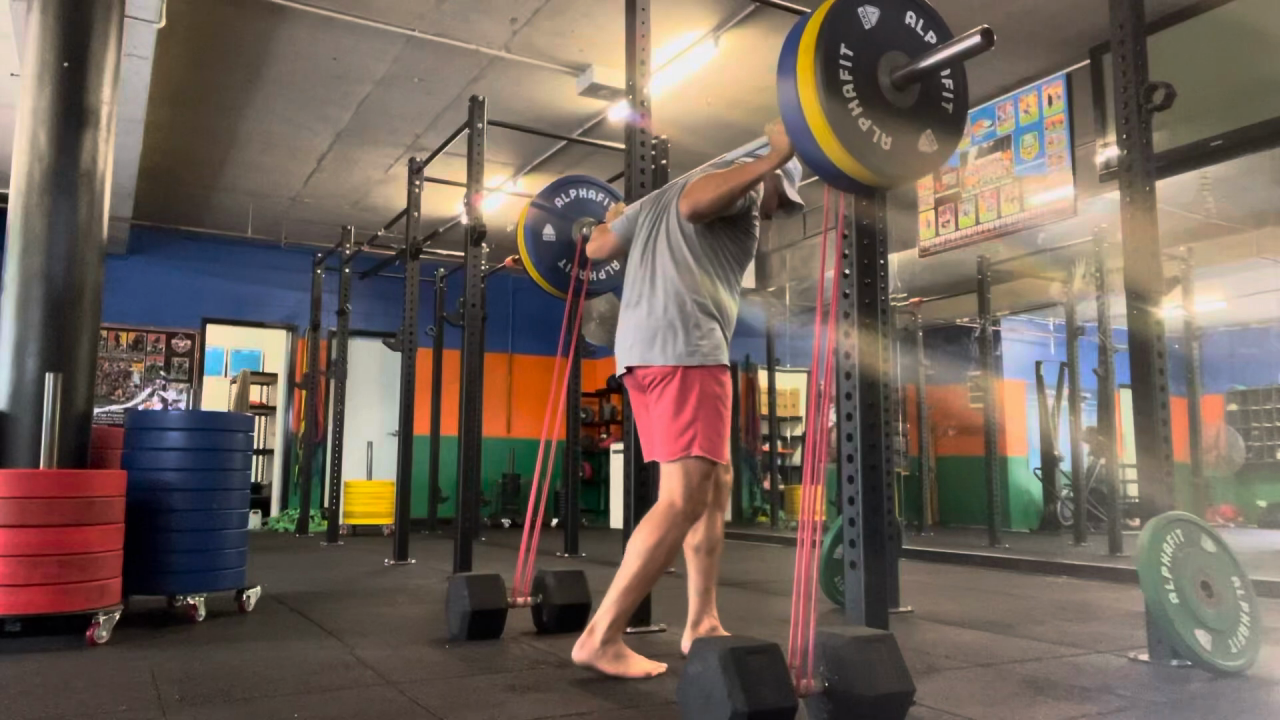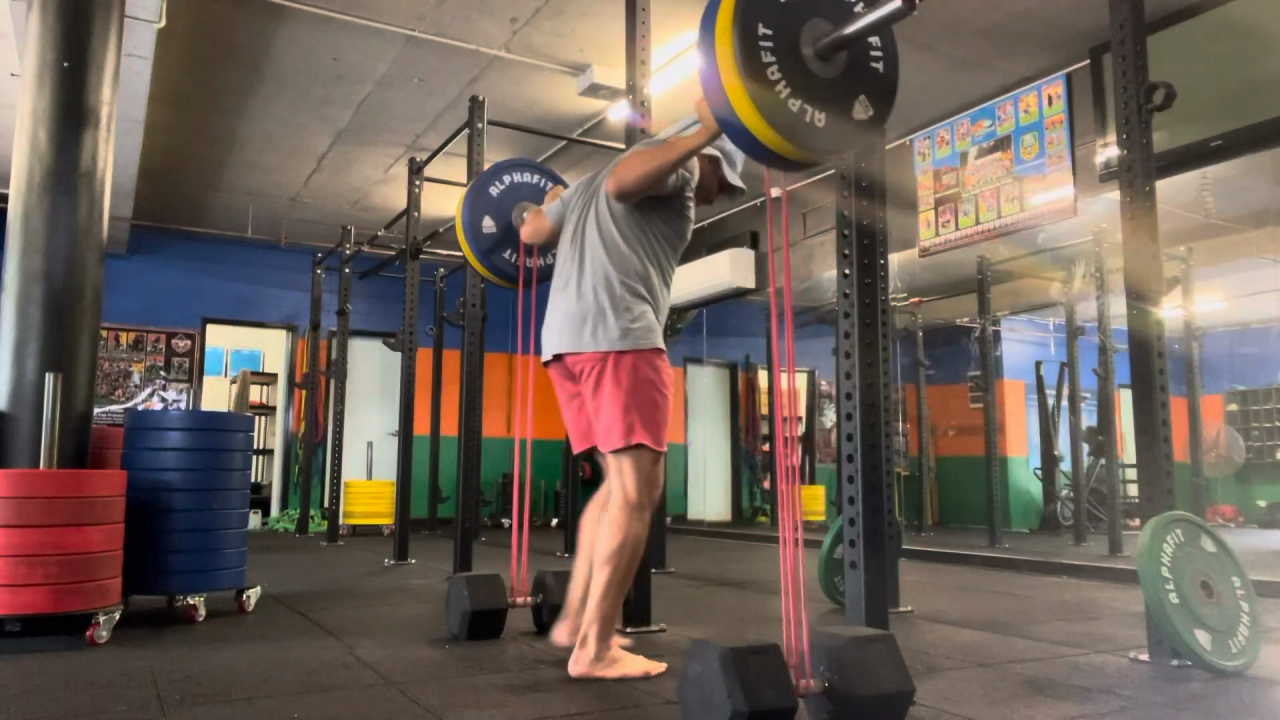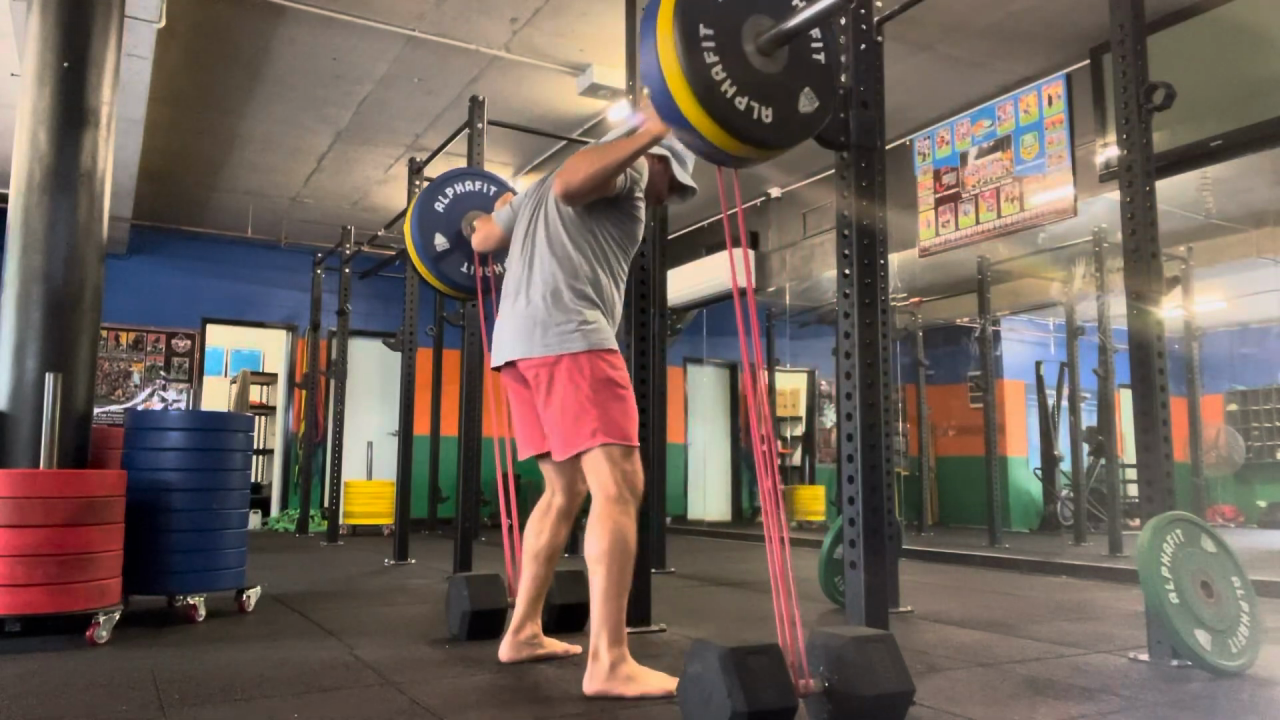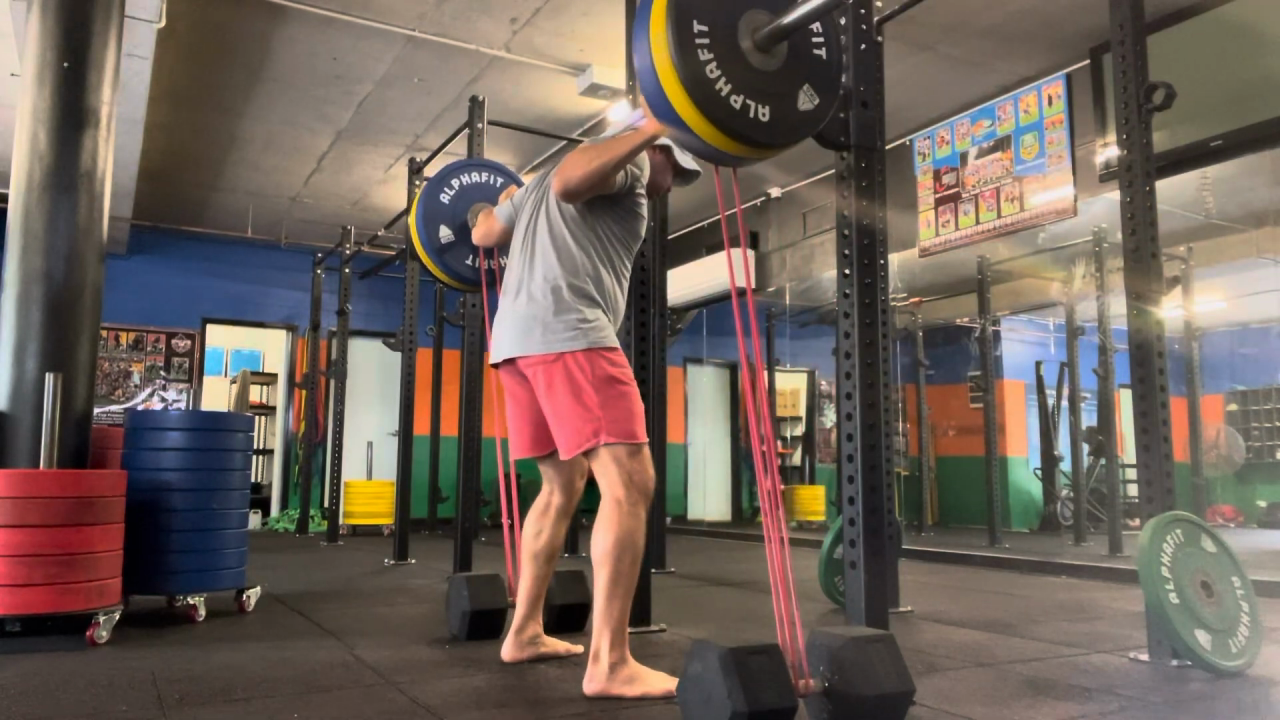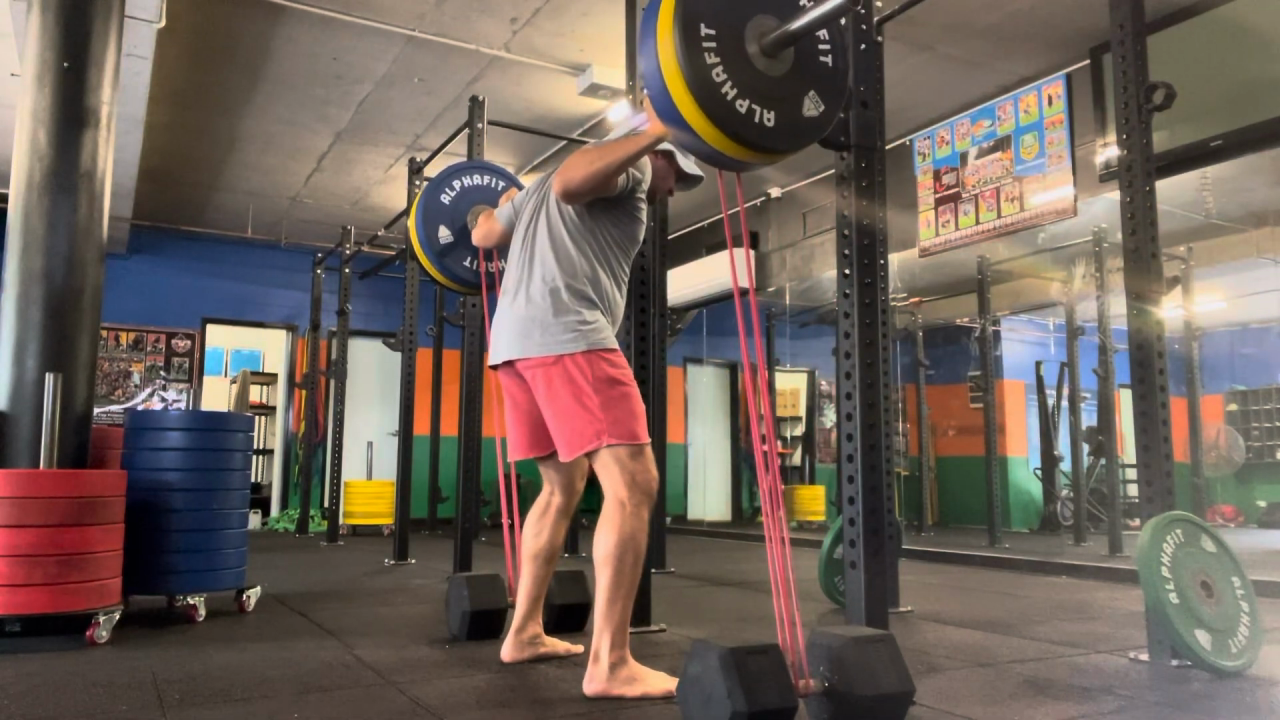
dt=1s
person 1, frame 1
left shoulder: (661, 197)
right shoulder: (741, 181)
left elbow: (598, 246)
right elbow: (696, 203)
left wrist: (615, 219)
right wrist: (776, 156)
left hip: (643, 351)
right hip: (684, 349)
left knee: (715, 484)
right knee: (684, 499)
left ankle: (703, 624)
right ankle: (602, 638)
person 1, frame 2
left shoulder: (588, 185)
right shoulder: (677, 164)
left elbow: (531, 231)
right elbow: (623, 181)
left wrist: (548, 202)
right wrist: (707, 130)
left hip: (566, 337)
right hip: (617, 334)
left knee: (621, 484)
right knee: (638, 489)
left ankle: (576, 615)
right ankle: (594, 647)
person 1, frame 3
left shoulder: (537, 188)
right shoulder: (630, 164)
left elbow: (482, 239)
right elbow: (570, 183)
left wrist: (503, 208)
right wrist: (652, 129)
left hip: (519, 341)
right hip: (569, 337)
left knee: (567, 489)
right knee: (618, 486)
left ankle: (523, 631)
right ankle: (609, 663)
person 1, frame 4
left shoulder: (539, 184)
right shoulder: (628, 158)
left elbow: (483, 233)
right elbow: (568, 180)
left wrist: (504, 201)
right wrist: (652, 126)
left hip: (519, 337)
right hip: (568, 333)
left knee: (563, 483)
right knee: (629, 481)
left ankle: (525, 631)
right ankle: (610, 663)
person 1, frame 5
left shoulder: (537, 189)
right shoulder: (631, 161)
left elbow: (483, 234)
right elbow: (568, 181)
left wrist: (506, 202)
right wrist: (657, 130)
left hip: (516, 339)
right hip: (565, 334)
left knee: (563, 485)
right knee: (632, 483)
left ankle: (525, 631)
right ankle: (610, 664)
